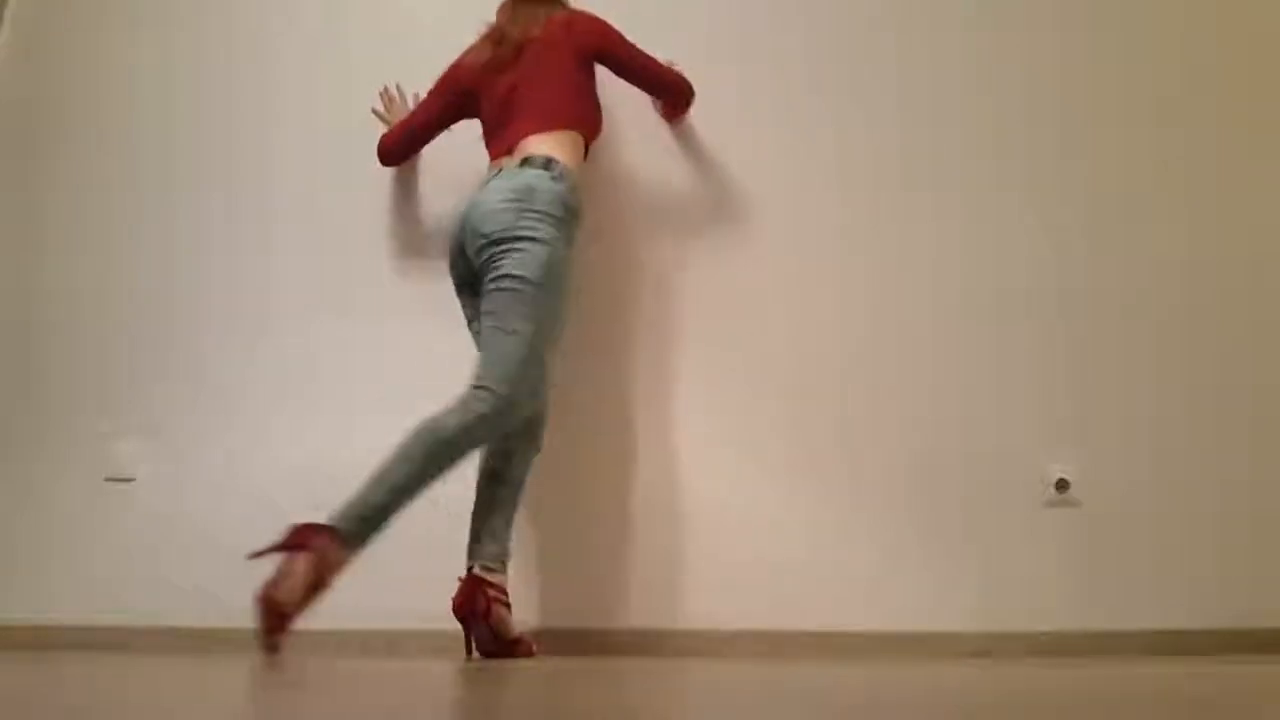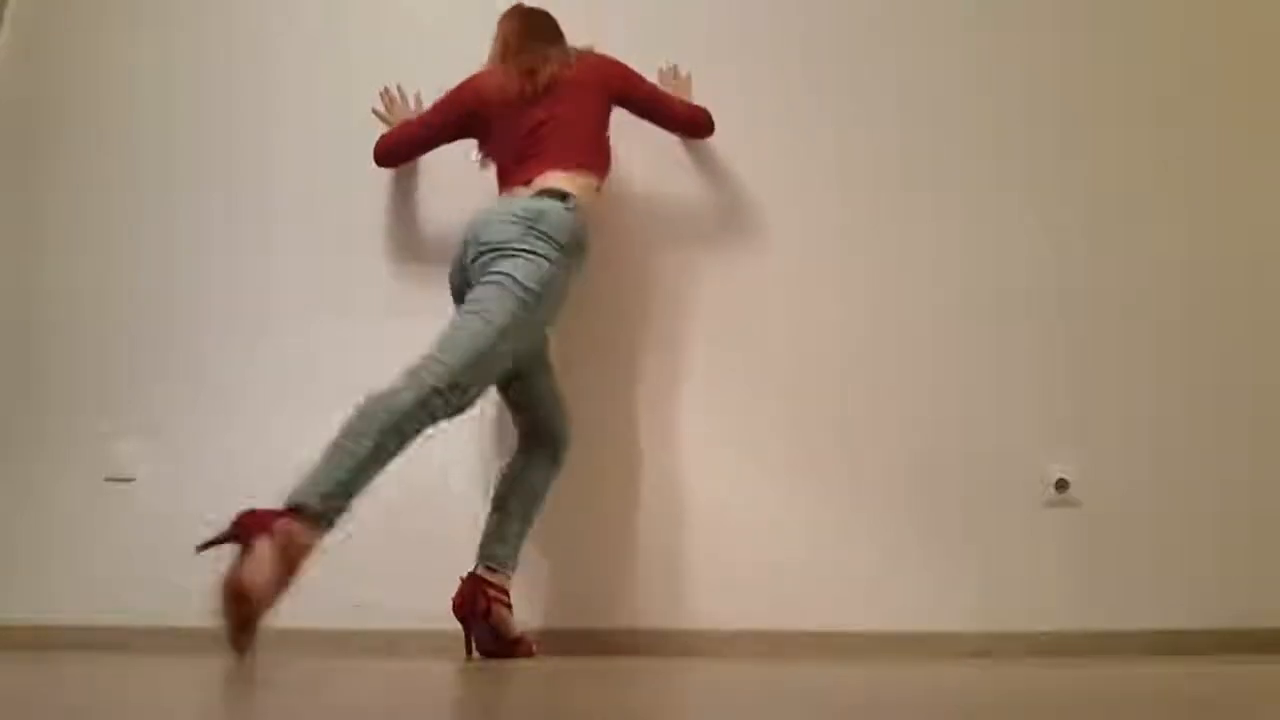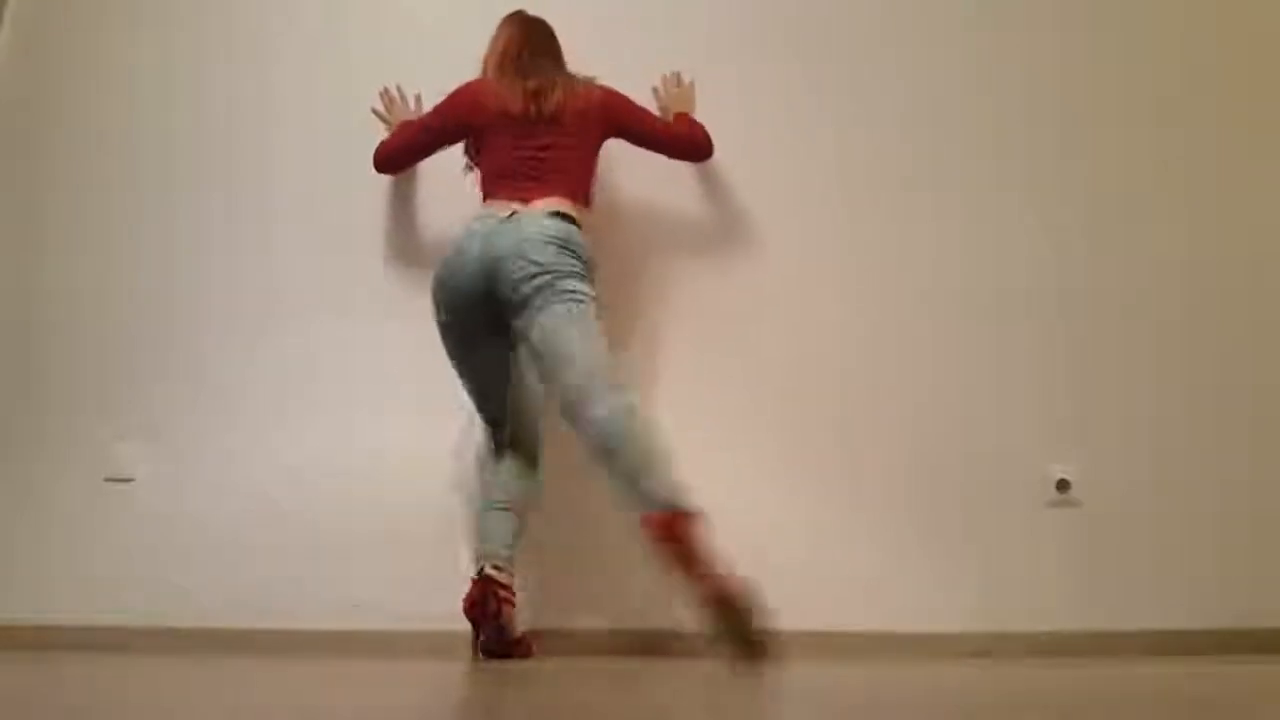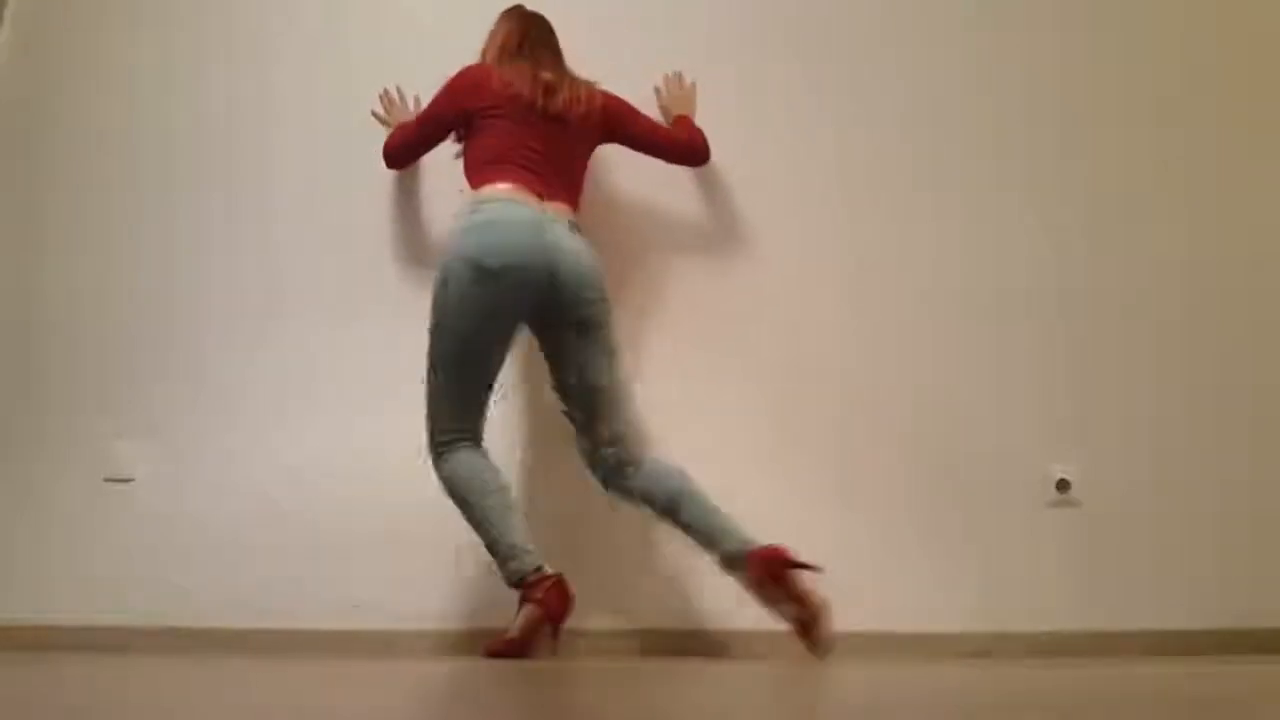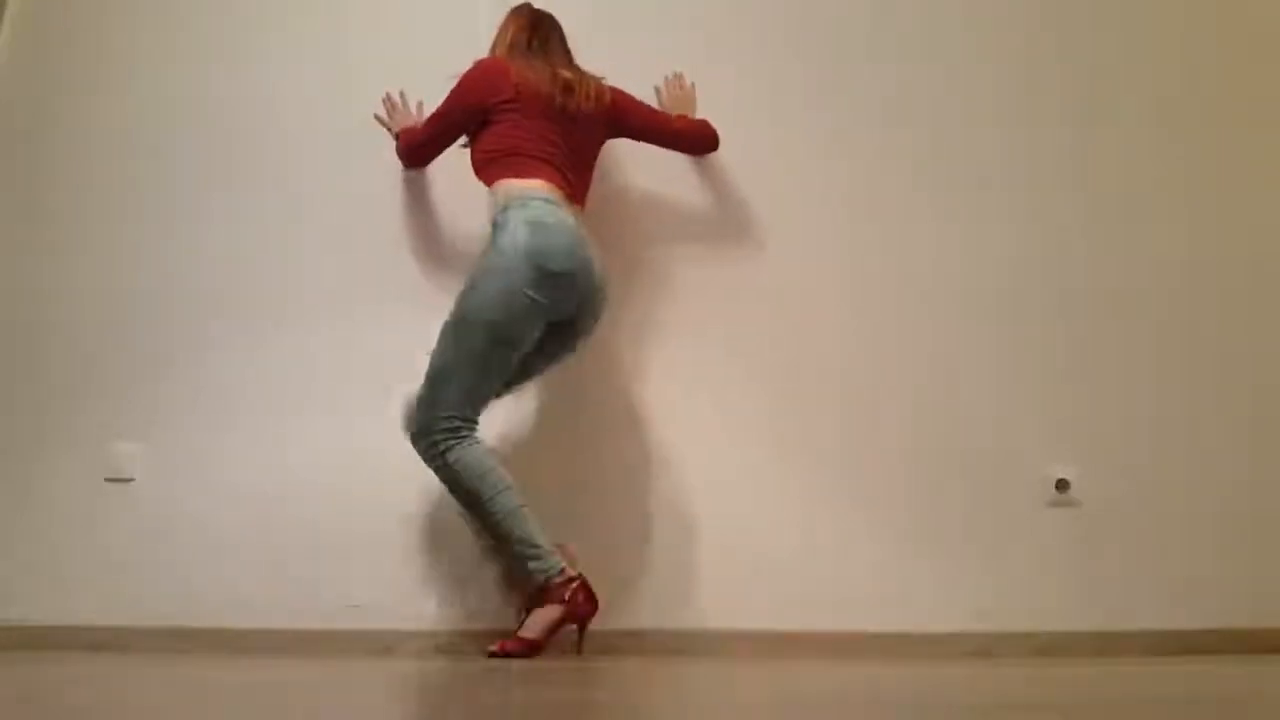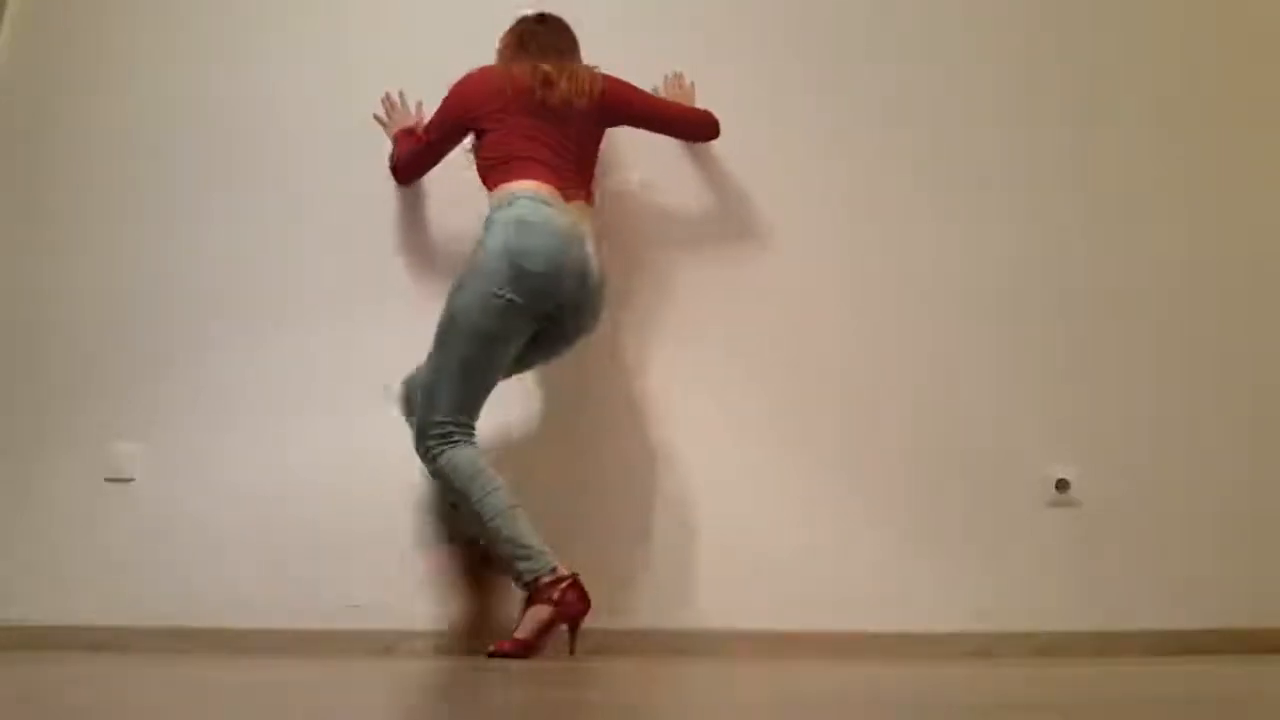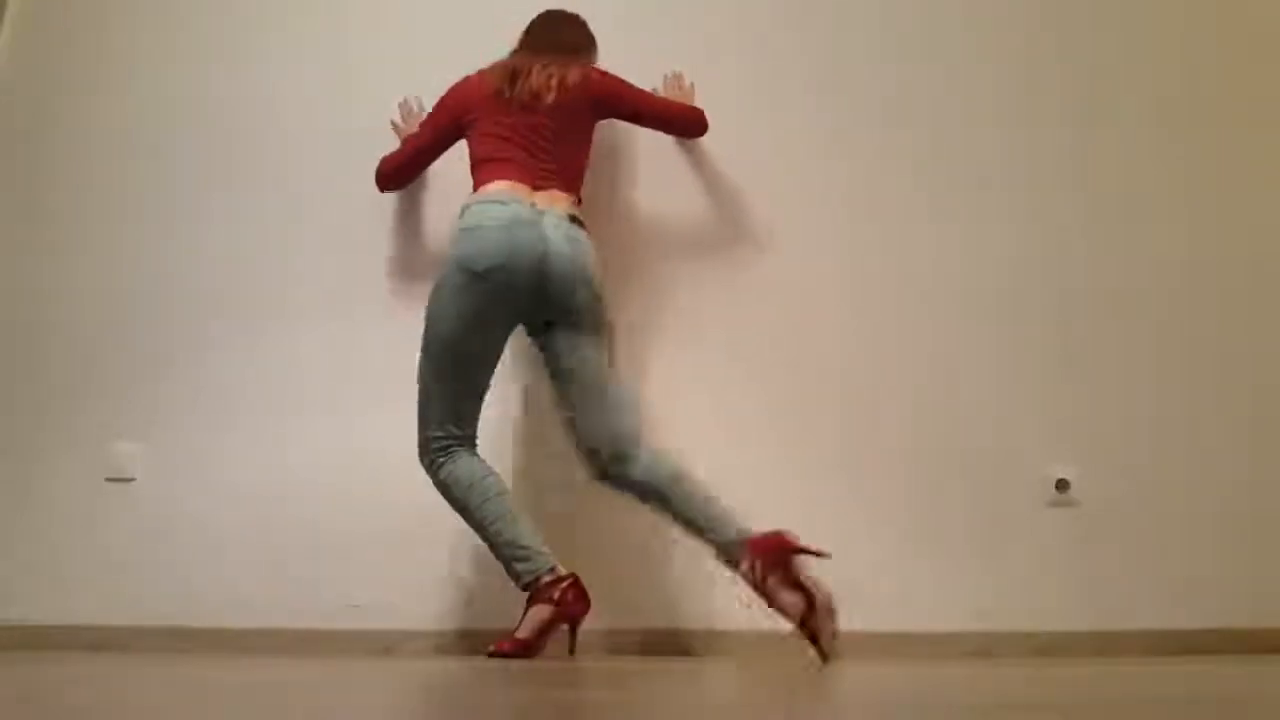
dt=0.3s
person 1, frame 1
left shoulder: (478, 59)
left elbow: (393, 150)
right elbow: (676, 90)
left wrist: (401, 121)
right wrist: (672, 112)
left hip: (487, 209)
right hip: (532, 206)
left knee: (515, 412)
right knee: (499, 400)
left ankle: (482, 586)
right ankle: (328, 545)
person 1, frame 2
left shoulder: (483, 88)
right shoulder: (595, 68)
left elbow: (388, 151)
right elbow: (698, 123)
left wrist: (406, 124)
right wrist: (672, 97)
left hip: (489, 236)
right hip: (536, 235)
left knee: (546, 434)
right knee: (435, 385)
left ankle: (485, 592)
right ankle: (291, 525)
person 1, frame 3
left shoulder: (477, 95)
right shoulder: (592, 99)
left elbow: (388, 158)
right elbow: (698, 146)
left wrist: (404, 125)
right wrist: (677, 111)
left hip: (467, 254)
right hip: (544, 250)
left knee: (510, 435)
right knee: (595, 395)
left ankle: (494, 579)
right ankle: (676, 528)
person 1, frame 4
left shoulder: (477, 82)
right shoulder: (591, 102)
left elbow: (397, 152)
right elbow: (695, 149)
left wrist: (400, 122)
right wrist: (678, 112)
left hip: (490, 240)
right hip: (567, 259)
left knee: (453, 442)
right knee: (618, 459)
left ankle: (536, 583)
right ankle: (762, 563)
person 1, frame 5
left shoulder: (492, 75)
right shoulder: (597, 97)
left elbow: (415, 153)
right elbow: (703, 140)
left wrist: (405, 126)
right wrist: (681, 111)
left hip: (531, 242)
right hip: (578, 267)
left knee: (442, 429)
right knee: (438, 414)
left ankle: (558, 584)
right ankle: (544, 571)
person 1, frame 6
left shoulder: (482, 83)
right shoulder: (595, 89)
left elbow: (405, 168)
right elbow: (705, 126)
left wrist: (404, 130)
right wrist: (676, 102)
left hip: (522, 238)
right hip: (582, 266)
left knee: (444, 431)
right knee: (425, 394)
left ankle: (550, 583)
right ankle: (485, 548)
person 1, frame 7
left shoulder: (476, 88)
right shoulder: (588, 83)
left elbow: (390, 175)
right elbow: (691, 124)
left wrist: (413, 136)
right wrist: (679, 100)
left hip: (489, 237)
right hip: (564, 249)
left knee: (445, 442)
right knee: (617, 451)
left ankle: (549, 584)
right ankle: (757, 555)
